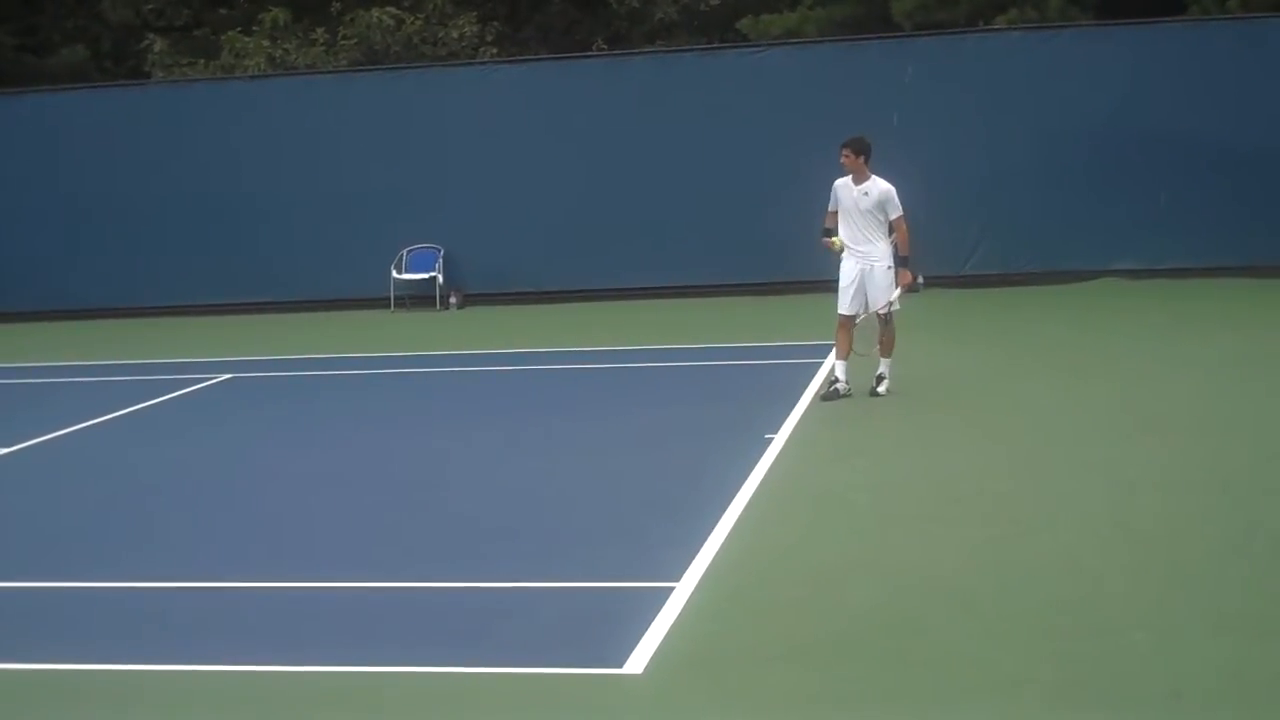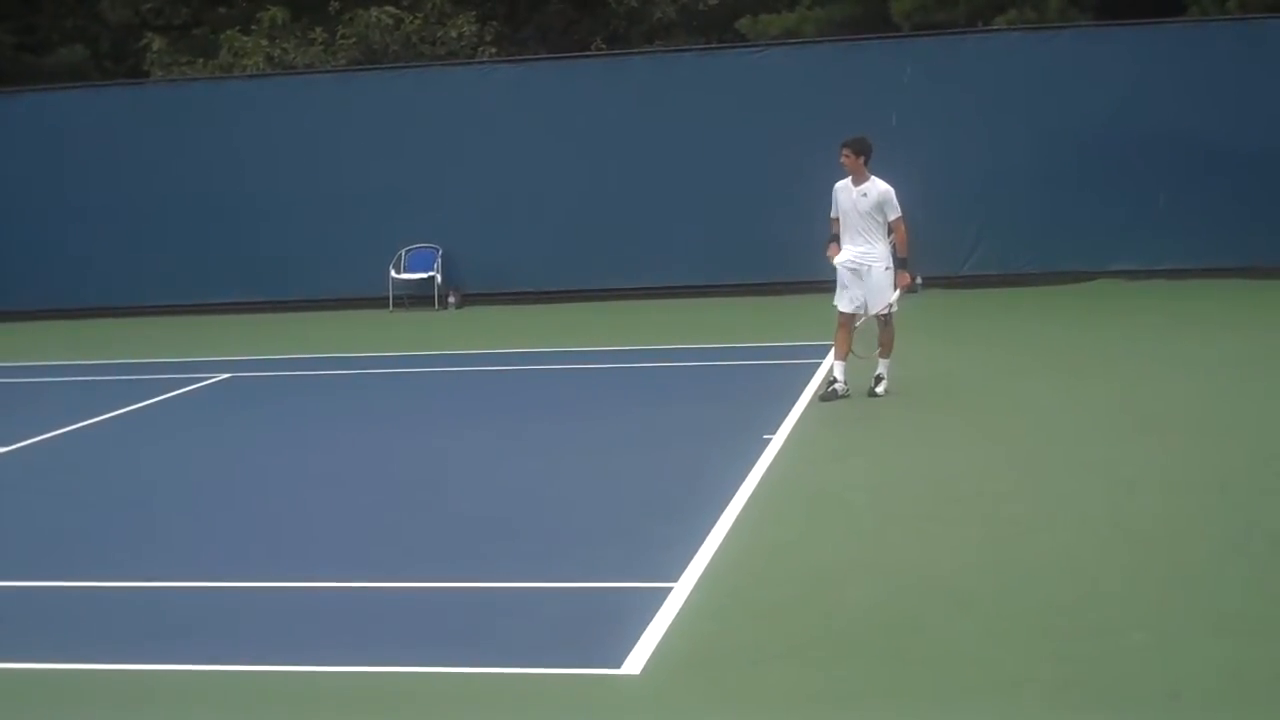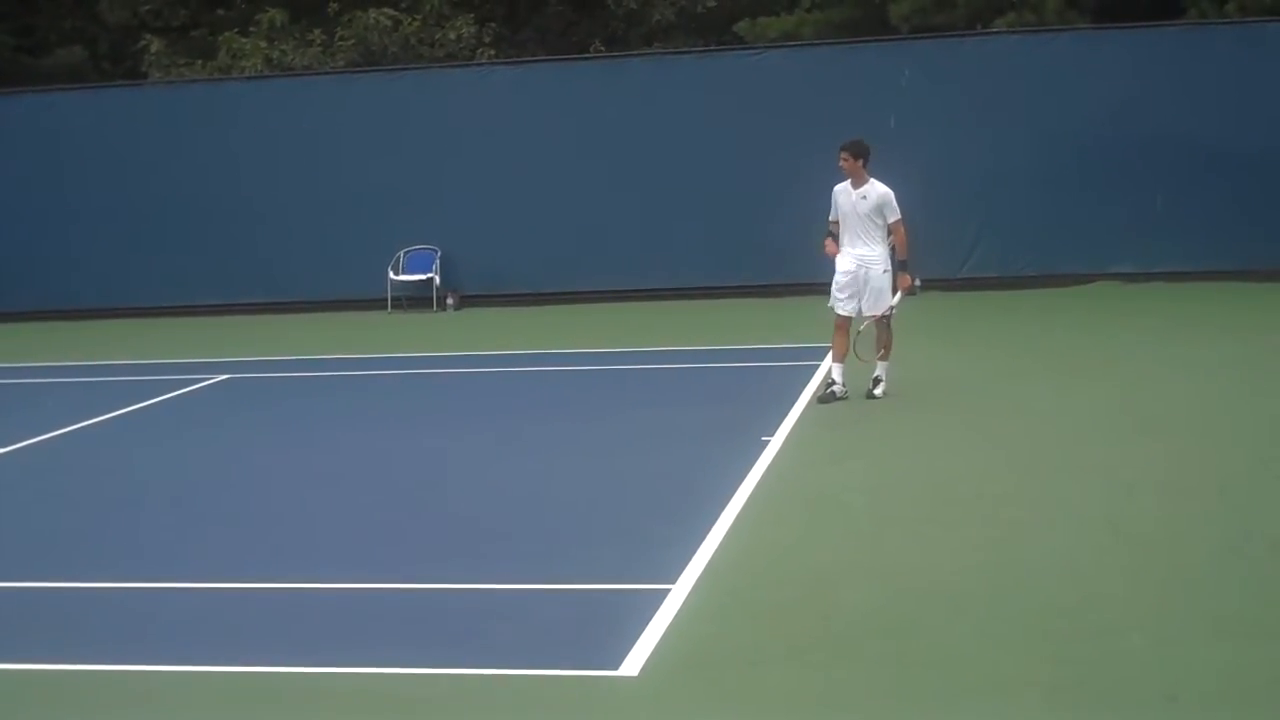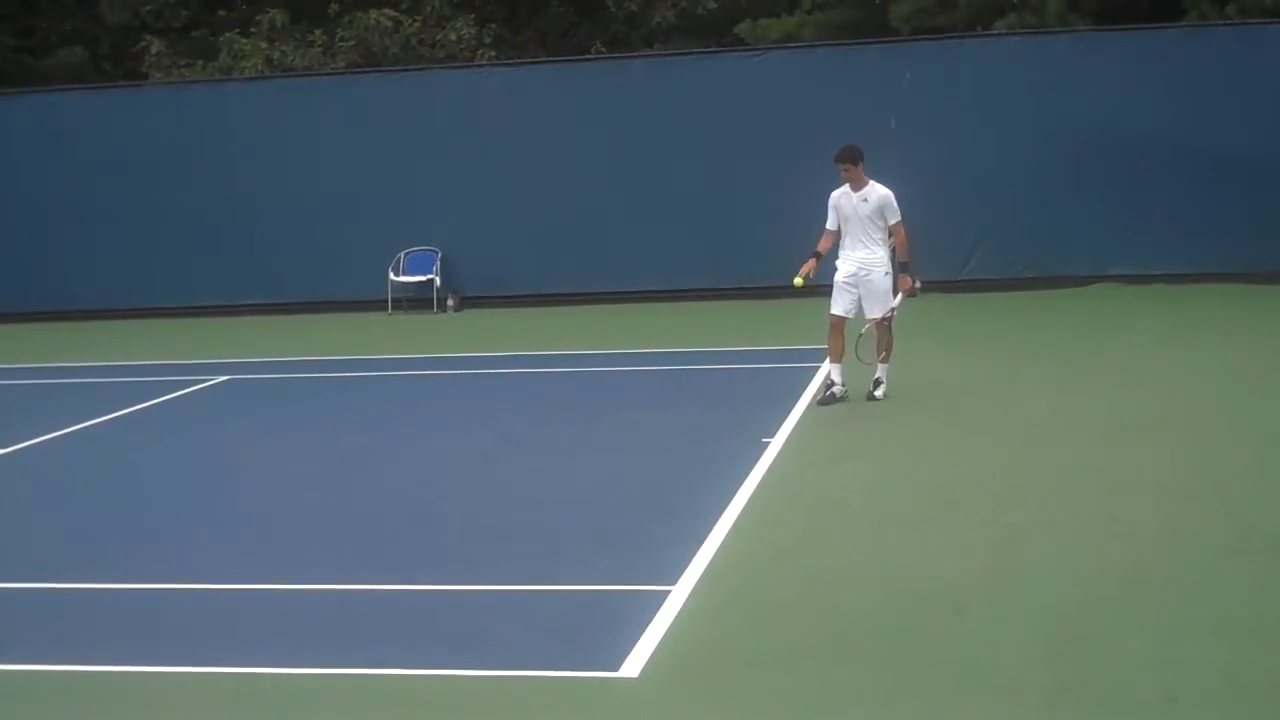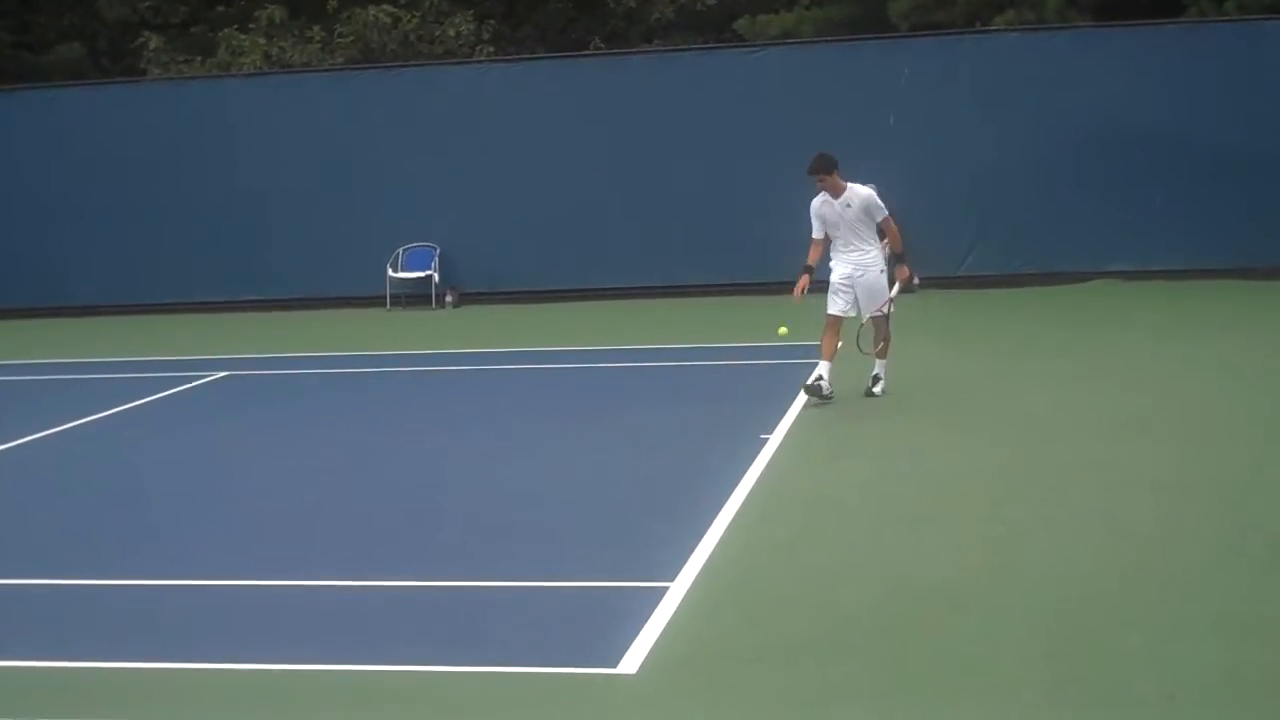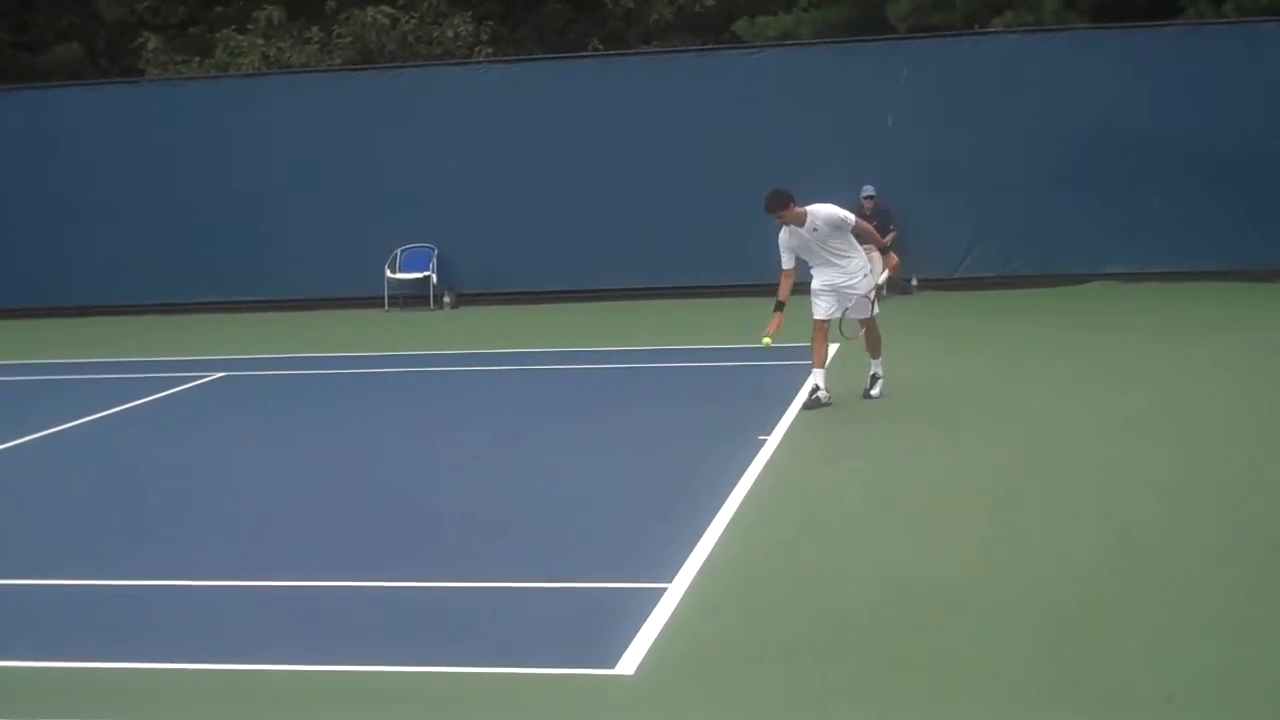
dt=0.3s
person 1, frame 1
left shoulder: (884, 190)
right shoulder: (839, 186)
left elbow: (900, 228)
left wrist: (904, 266)
right wrist: (828, 234)
left hip: (880, 263)
right hip: (851, 263)
left knee: (885, 318)
right knee: (844, 320)
left ankle: (883, 374)
right ankle: (840, 380)
person 1, frame 2
left shoulder: (883, 190)
right shoulder: (839, 188)
left elbow: (899, 230)
left wrist: (902, 268)
right wrist: (834, 242)
left hip: (878, 264)
right hip: (848, 264)
left knee: (884, 319)
right knee: (844, 320)
left ankle: (882, 375)
right ankle: (838, 380)
person 1, frame 3
left shoulder: (882, 193)
right shoulder: (838, 191)
left elbow: (898, 232)
left wrist: (903, 270)
right wrist: (830, 238)
left hip: (876, 267)
right hip: (846, 267)
left knee: (882, 322)
right knee: (841, 323)
left ankle: (880, 377)
right ankle: (837, 382)
person 1, frame 4
left shoulder: (883, 195)
right shoulder: (836, 197)
left elbow: (898, 233)
right elbow: (831, 233)
left wrist: (904, 271)
right wrist: (815, 257)
left hip: (877, 268)
right hip: (847, 268)
left knee: (883, 323)
right knee: (835, 322)
left ankle: (880, 379)
right ankle: (836, 383)
person 1, frame 5
left shoulder: (865, 195)
right shoulder: (817, 206)
left elbow: (890, 228)
right elbow: (818, 243)
left wrist: (900, 263)
right wrist: (807, 273)
left hip: (871, 267)
right hip: (841, 269)
left knee: (879, 321)
right knee: (832, 321)
left ankle: (879, 375)
right ankle: (823, 379)
person 1, frame 6
left shoulder: (826, 213)
right shoulder: (785, 237)
left elbow: (863, 227)
right elbow: (788, 275)
right wrist: (778, 310)
left hip: (854, 271)
right hip: (823, 278)
left knee: (868, 323)
right knee: (819, 328)
left ankle: (876, 374)
right ankle: (820, 388)
